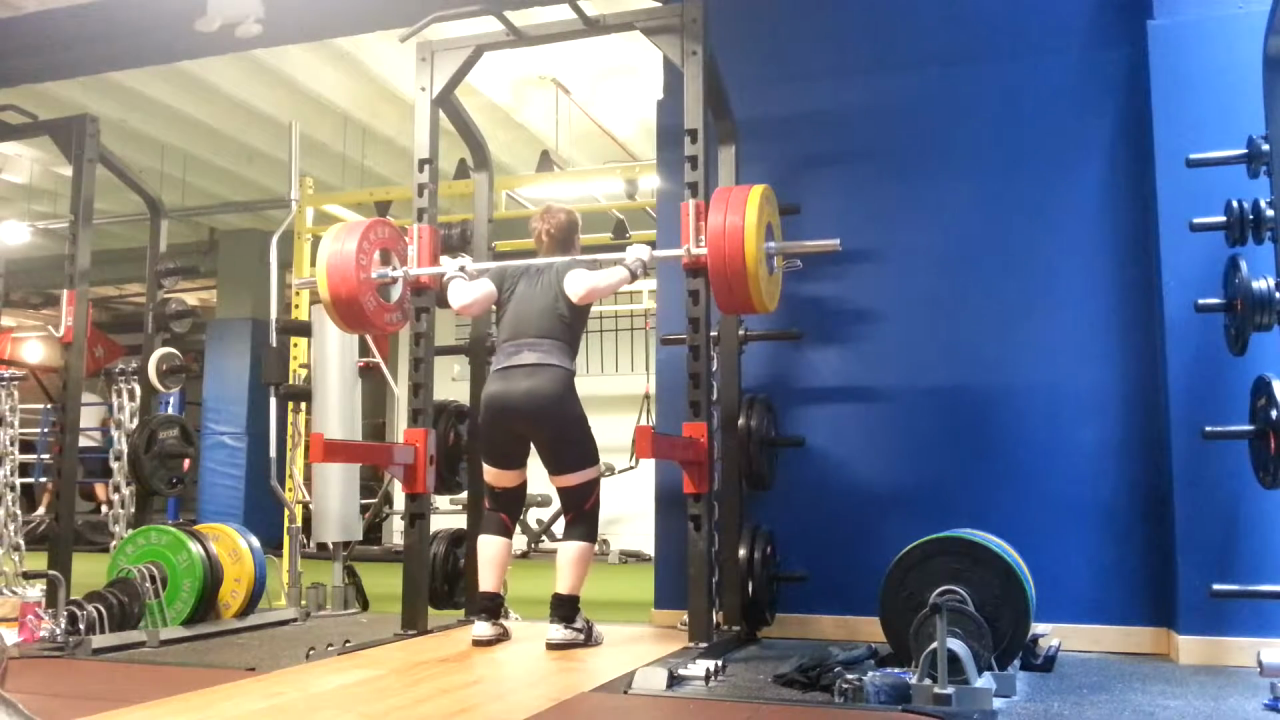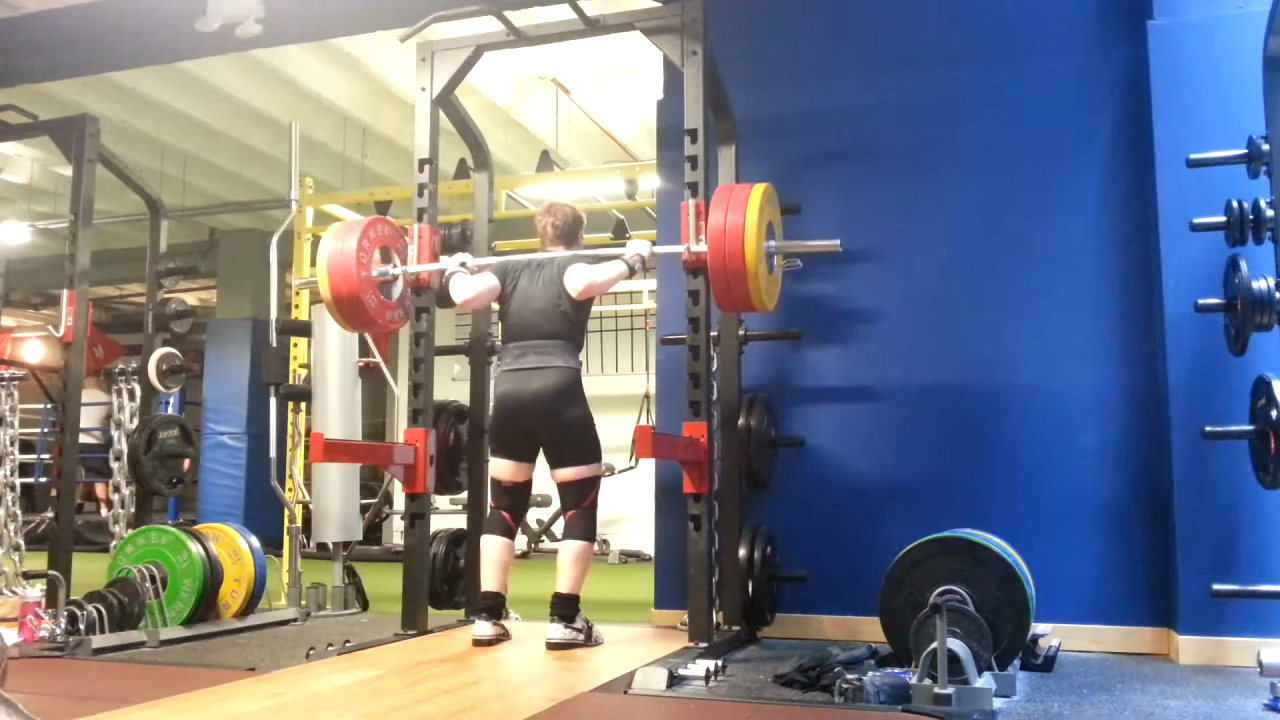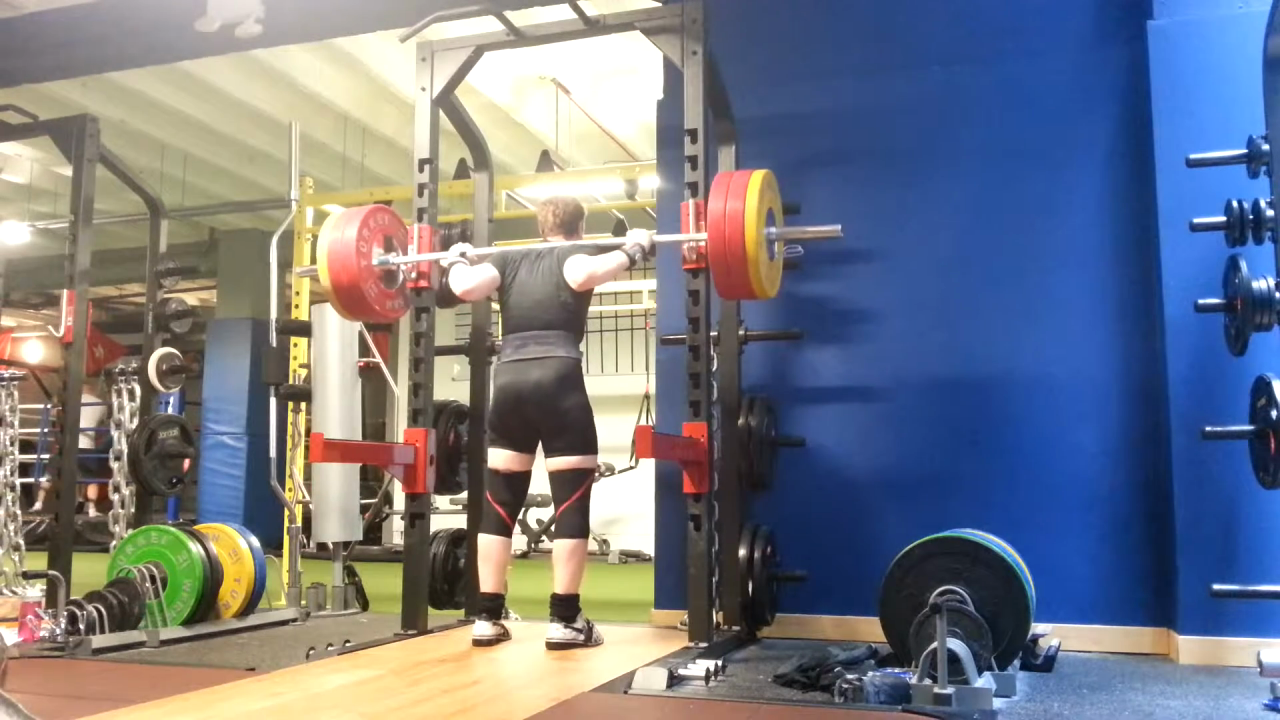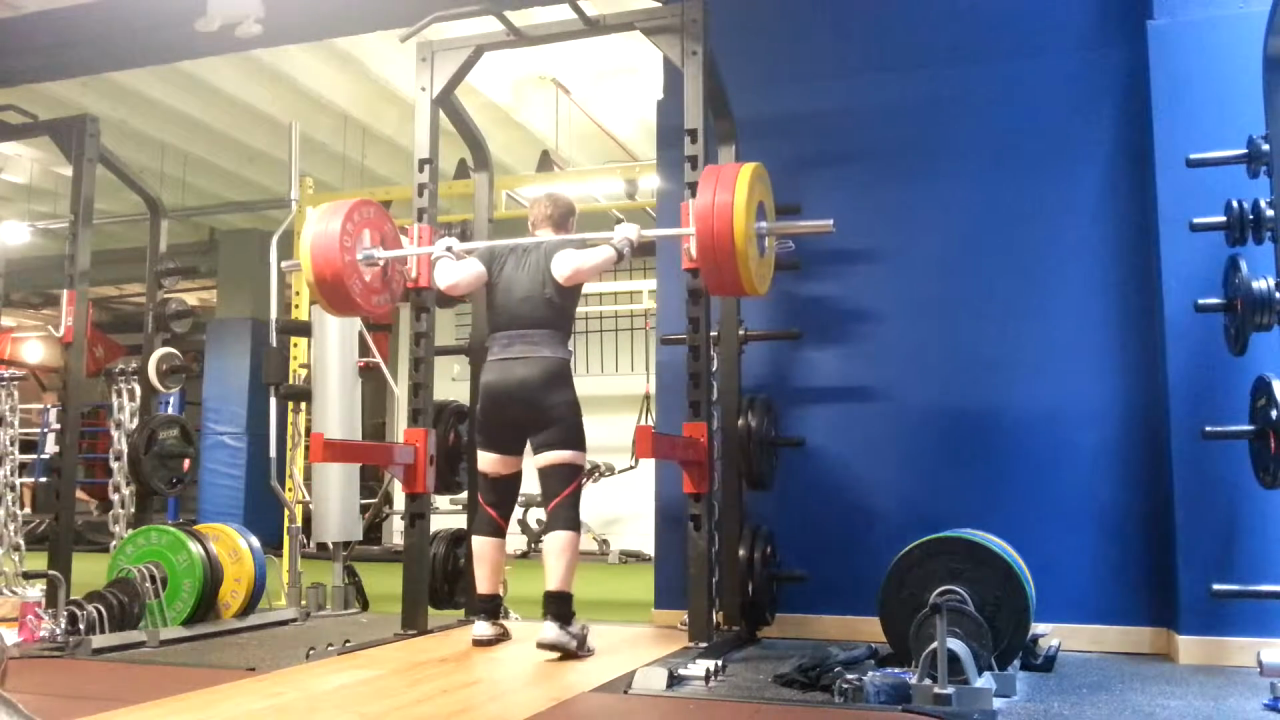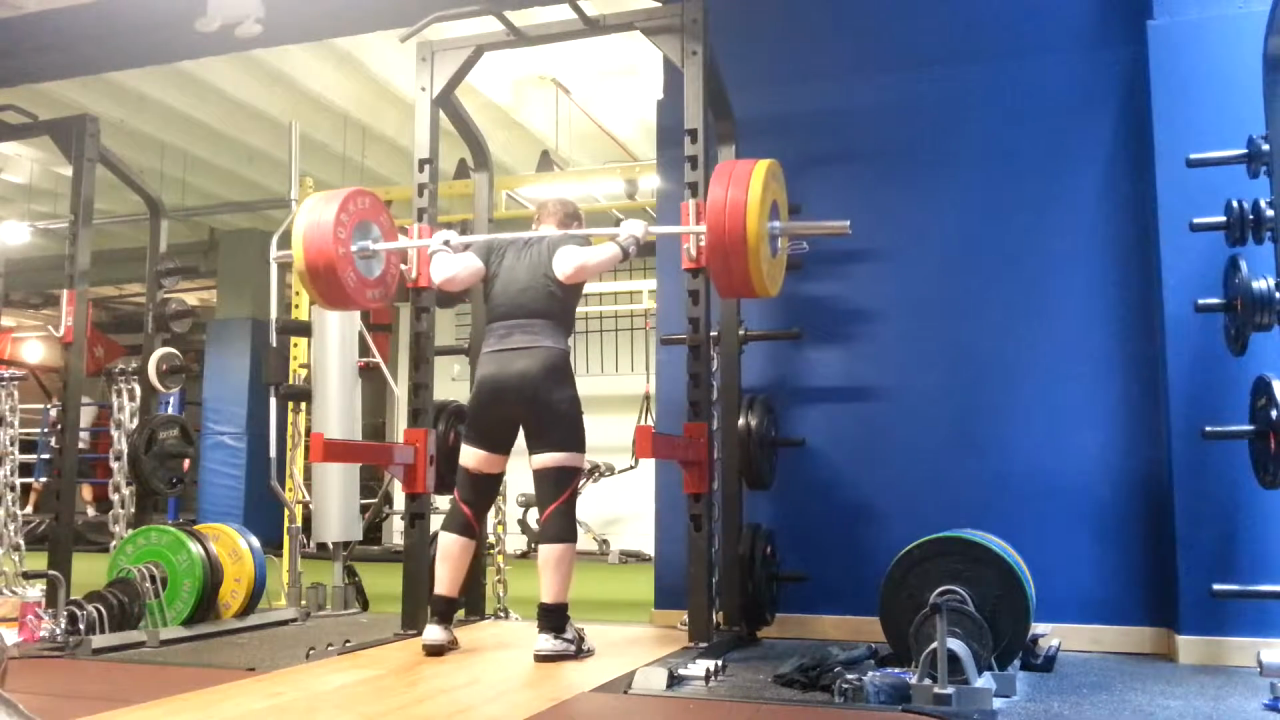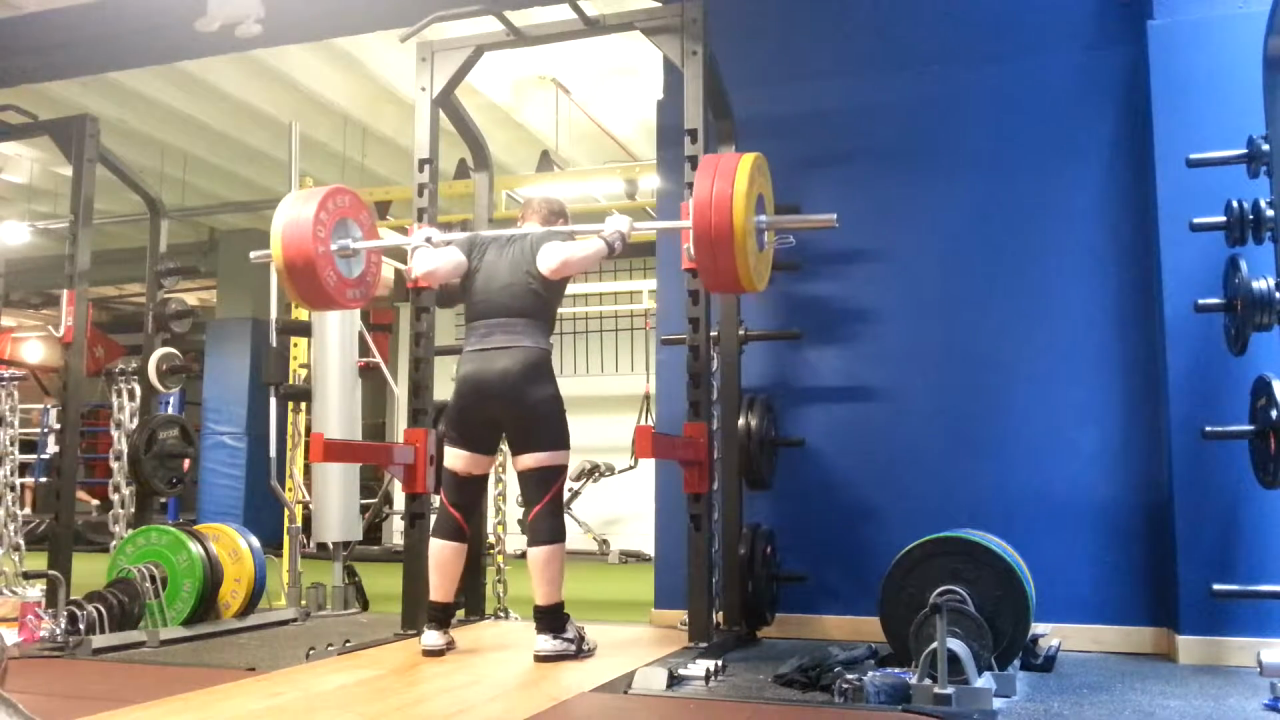
dt=0.5s
person 1, frame 1
left shoulder: (507, 272)
right shoulder: (576, 268)
left elbow: (464, 302)
right elbow: (582, 291)
left wrist: (454, 275)
right wrist: (633, 266)
left hip: (497, 393)
right hip: (548, 390)
left knee: (500, 509)
right knee: (582, 510)
left ankle: (486, 618)
right ankle: (564, 621)
person 1, frame 2
left shoulder: (510, 268)
right shoulder: (578, 262)
left elbow: (466, 297)
right elbow: (581, 285)
left wrist: (455, 270)
right wrist: (632, 260)
left hip: (508, 391)
right hip: (558, 390)
left knee: (504, 508)
right knee: (581, 508)
left ankle: (487, 617)
right ankle: (565, 619)
person 1, frame 3
left shoulder: (508, 257)
right shoulder: (581, 251)
left elbow: (467, 288)
right elbow: (583, 275)
left wrist: (455, 261)
right wrist: (633, 249)
left hip: (508, 381)
right hip: (558, 379)
left knee: (499, 503)
right knee: (571, 503)
left ankle: (487, 617)
right ankle: (565, 620)
person 1, frame 4
left shoulder: (495, 253)
right shoulder: (569, 247)
left elbow: (452, 282)
right elbow: (569, 270)
left wrist: (443, 254)
right wrist: (621, 244)
left hip: (495, 380)
right hip: (546, 379)
left knee: (492, 502)
right knee: (562, 501)
left ankle: (486, 617)
right ankle: (557, 620)
person 1, frame 5
left shoulder: (495, 246)
right shoulder: (572, 243)
left elbow: (448, 277)
right elbow: (573, 267)
left wrist: (440, 248)
right wrist: (626, 243)
left hip: (490, 373)
right hip: (545, 372)
left knee: (468, 501)
right knee: (556, 503)
left ankle: (438, 622)
right ankle: (553, 631)
person 1, frame 6
left shoulder: (478, 244)
right shoulder: (556, 239)
left elbow: (428, 270)
right elbow: (558, 262)
left wrist: (422, 244)
right wrist: (612, 238)
left hip: (472, 374)
right hip: (526, 373)
left knee: (456, 504)
right knee: (543, 504)
left ankle: (436, 627)
right ankle: (552, 630)
